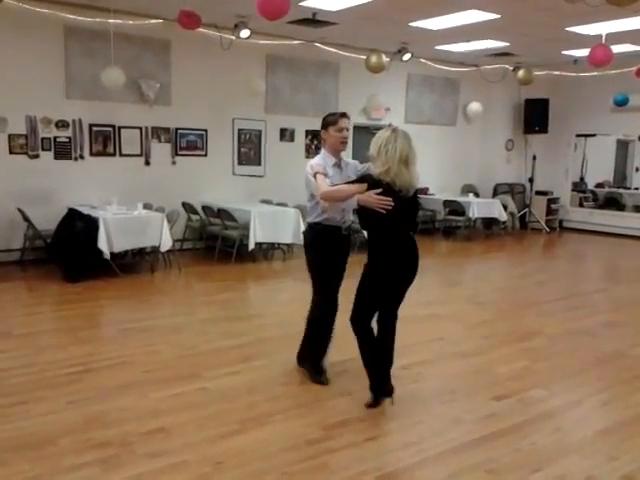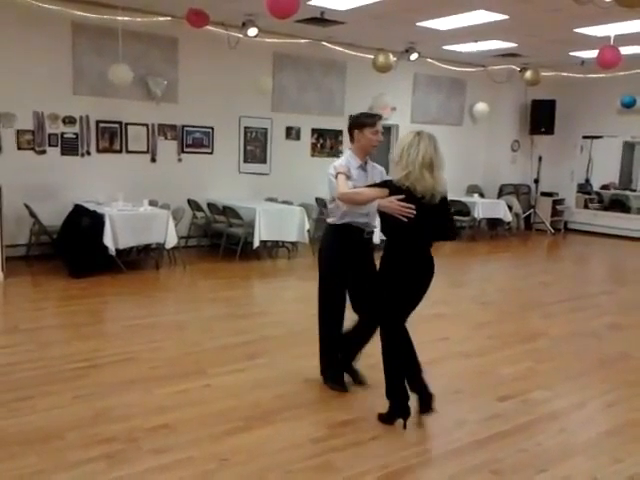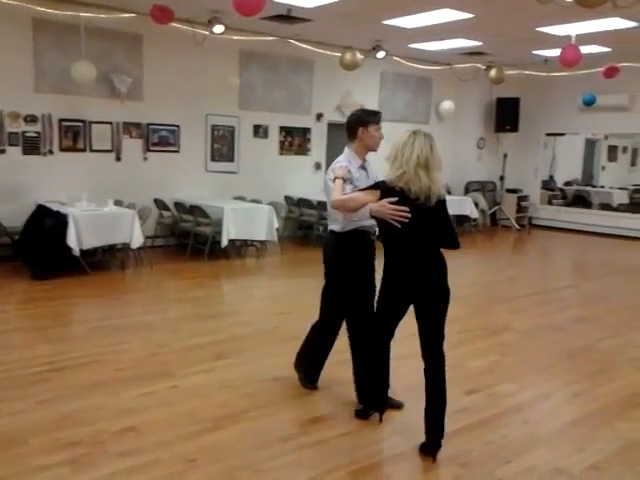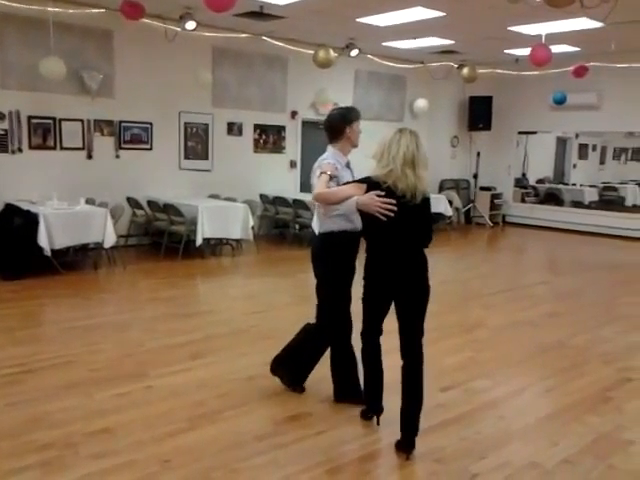
dt=0.4s
person 1, frame 1
left shoulder: (373, 181)
right shoulder: (409, 184)
left elbow: (326, 194)
left wrist: (319, 173)
left hip: (384, 259)
right hip: (408, 257)
left knee: (360, 318)
right knee: (388, 316)
left ankle: (379, 385)
right ankle: (383, 380)
person 1, frame 2
left shoulder: (396, 187)
right shoulder: (437, 192)
left elbow: (345, 195)
right elbow: (448, 232)
left wrist: (342, 173)
left hip: (396, 267)
right hip: (423, 268)
left knee: (390, 332)
right knee: (396, 326)
left ankle: (398, 405)
right ankle: (421, 391)
person 1, frame 3
left shoulder: (388, 189)
right shoulder: (436, 194)
left elbow: (338, 203)
right elbow: (449, 240)
left wrist: (339, 177)
left hip: (399, 277)
right hip: (433, 277)
left knee: (381, 337)
right knee: (433, 352)
left ankle: (375, 401)
right ankle: (434, 437)
person 1, frame 4
left shoulder: (373, 185)
right shoulder: (420, 193)
left elbow: (321, 195)
left wrist: (326, 174)
left hip: (380, 274)
right hip: (414, 275)
left knee: (370, 337)
right knee: (412, 349)
left ankle: (373, 404)
right ankle: (408, 433)
person 2, frame 1
left shoulder: (352, 167)
right shoulder: (315, 166)
right elbow: (327, 199)
right wrist: (361, 199)
left hip: (342, 236)
right hip: (321, 237)
left knee: (327, 300)
right knee: (326, 301)
left ankle: (308, 355)
right ankle: (314, 360)
person 2, frame 2
left shoulder: (377, 171)
right shoulder: (340, 167)
left elbow: (397, 191)
right elbow: (346, 201)
right wrist: (382, 204)
left hip: (363, 242)
right hip: (339, 241)
left knee: (372, 311)
right knee: (332, 307)
left ankle: (344, 357)
right ankle: (331, 371)
person 2, frame 3
left shoulder: (368, 169)
right shoulder: (341, 168)
left elbow: (382, 200)
right elbow: (341, 208)
right wrist: (373, 210)
left hip: (363, 246)
right hip: (345, 247)
left knee: (363, 319)
right knee: (333, 315)
left ankle: (370, 391)
right ankle: (307, 366)
person 2, frame 4
left shoulder: (344, 165)
right shoulder: (328, 165)
left elbow: (348, 202)
right elbow: (324, 202)
right wrist: (359, 202)
left hip: (343, 245)
right hip: (333, 247)
left knee: (338, 319)
right knee: (333, 320)
left ankle: (346, 387)
right ankle: (288, 364)
